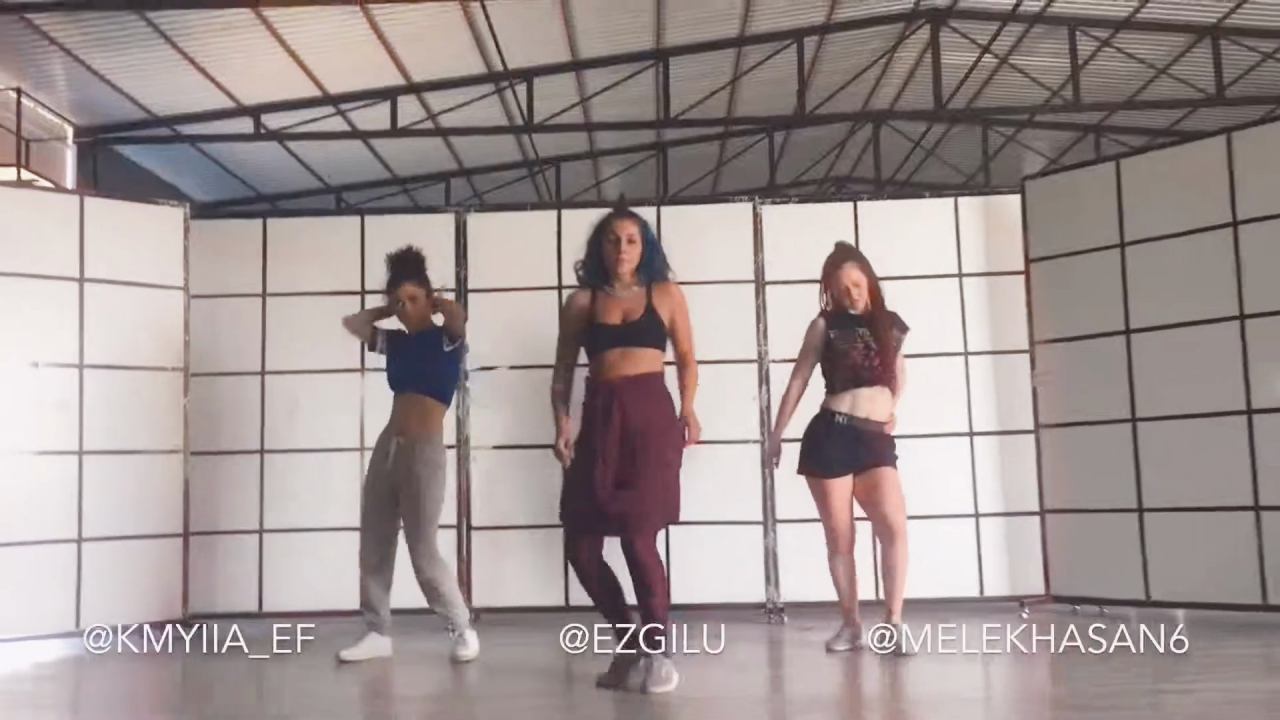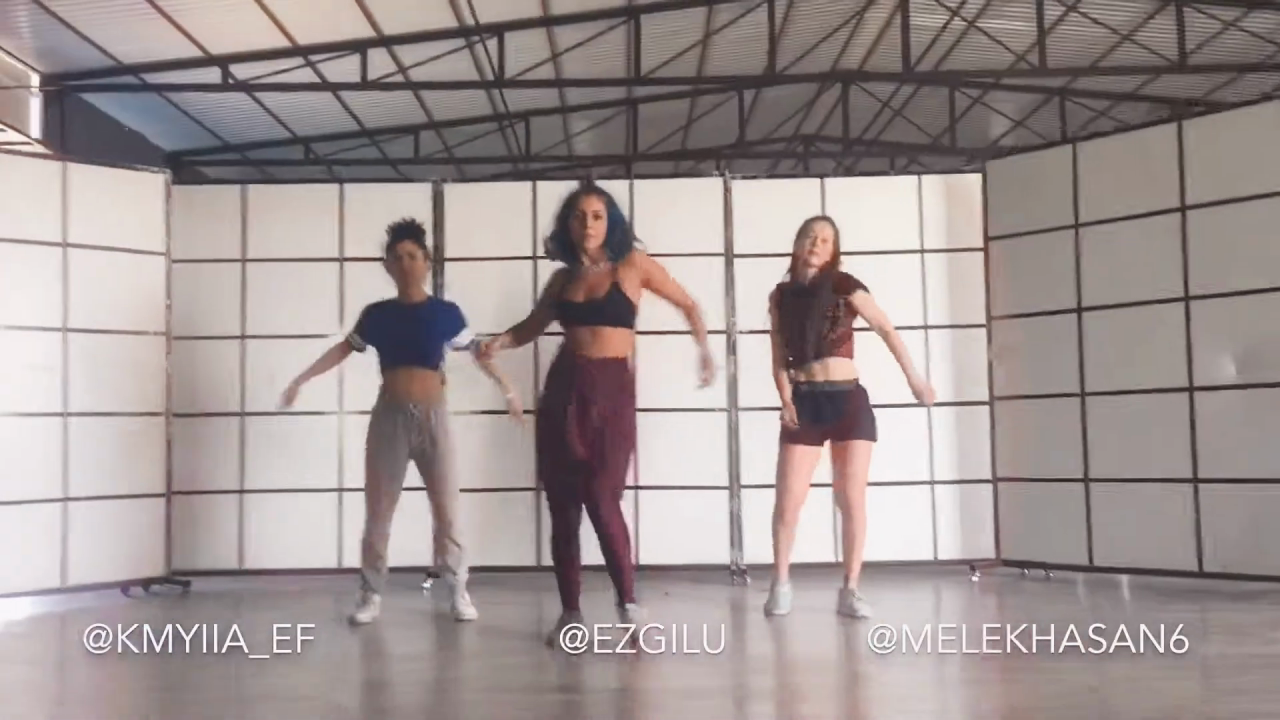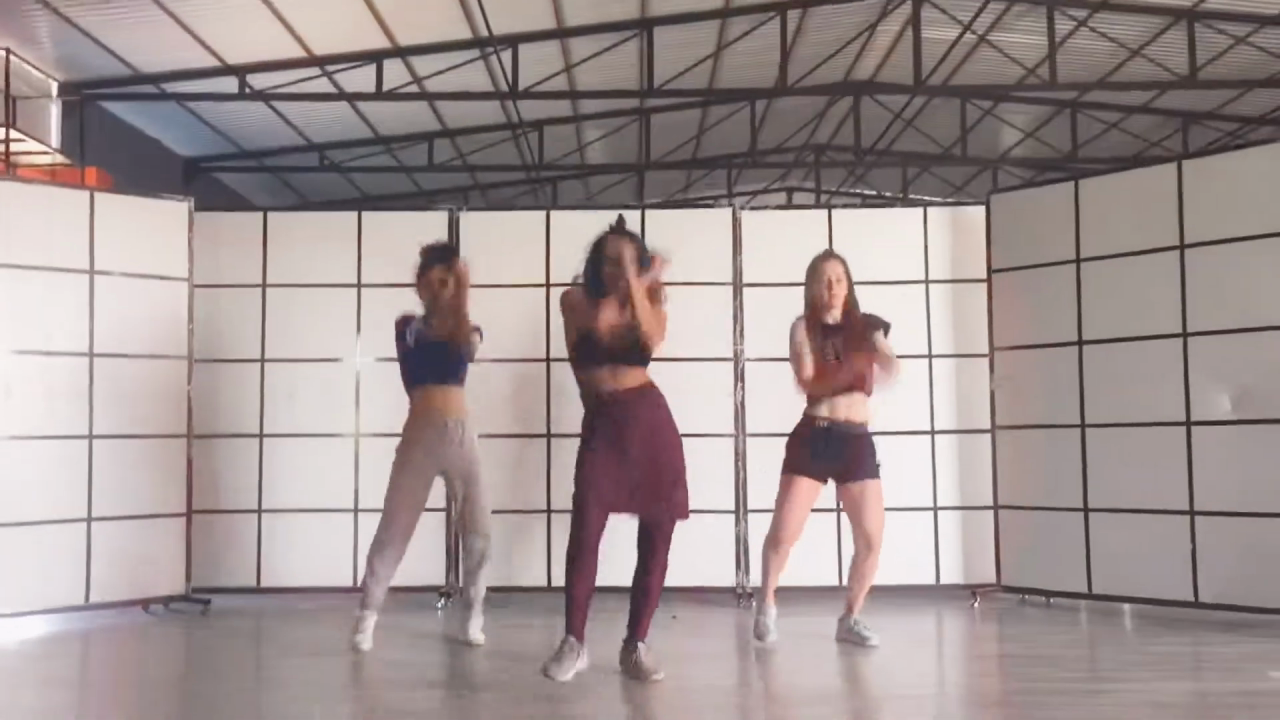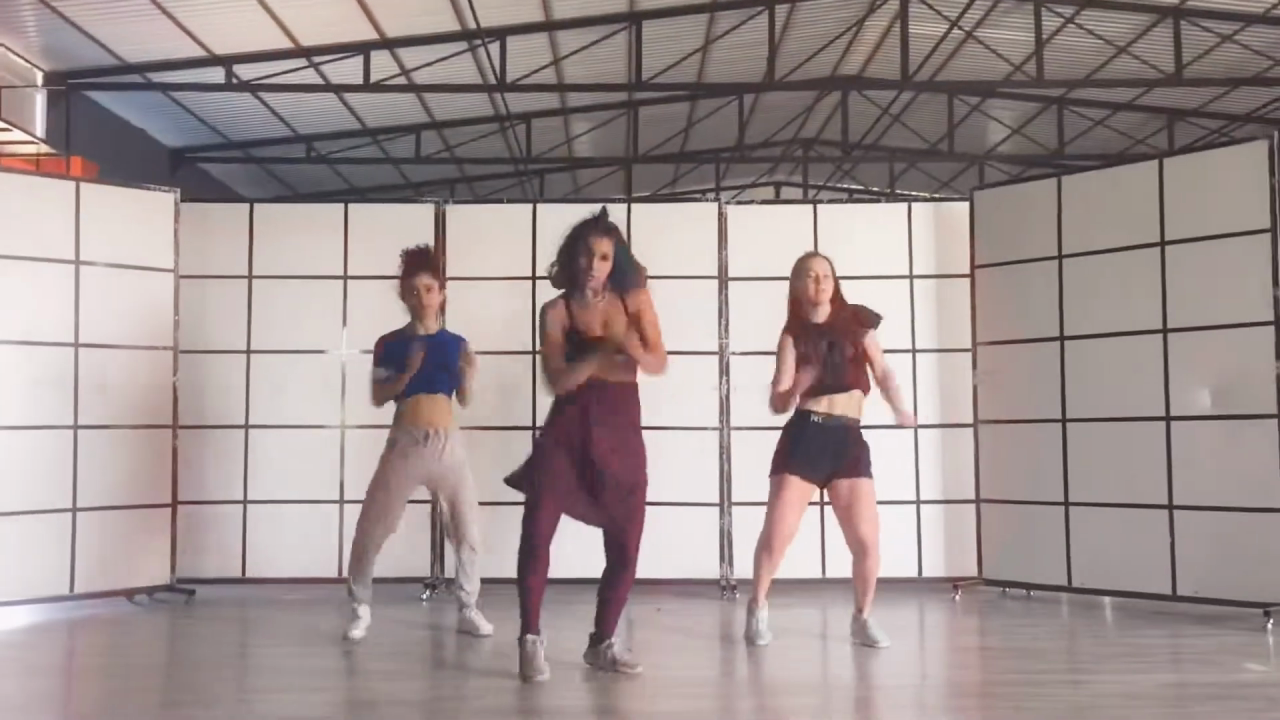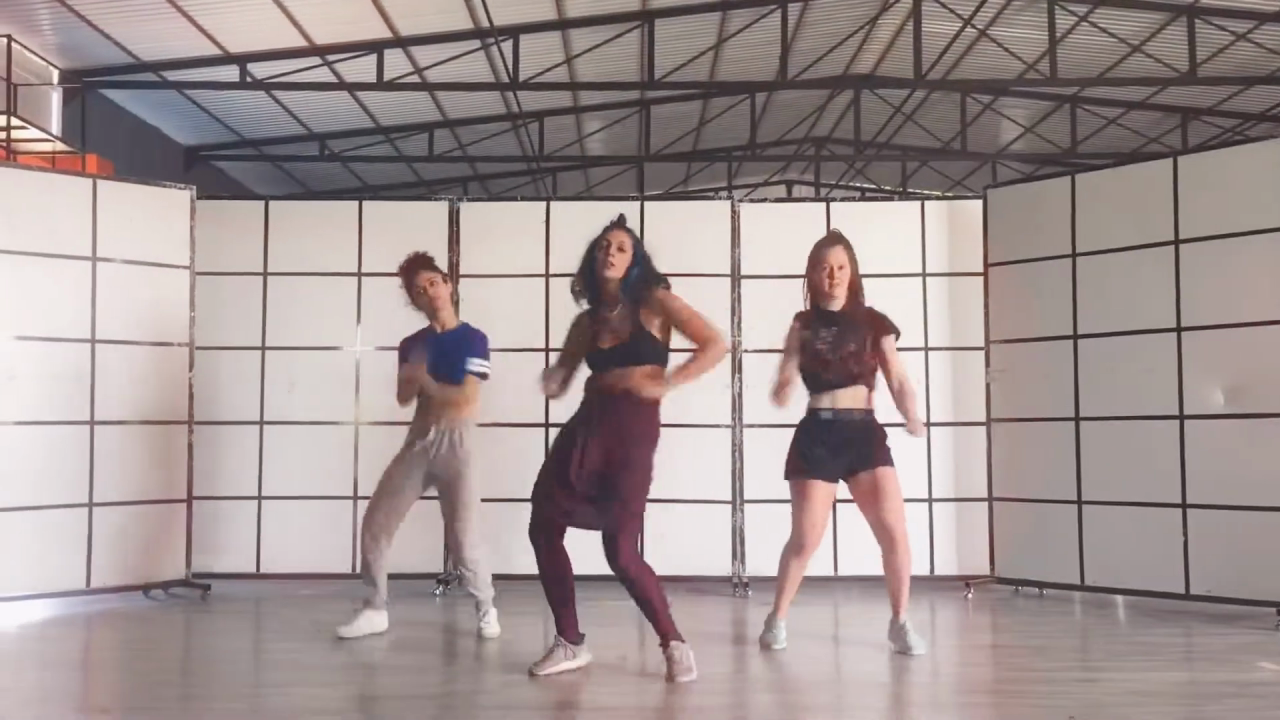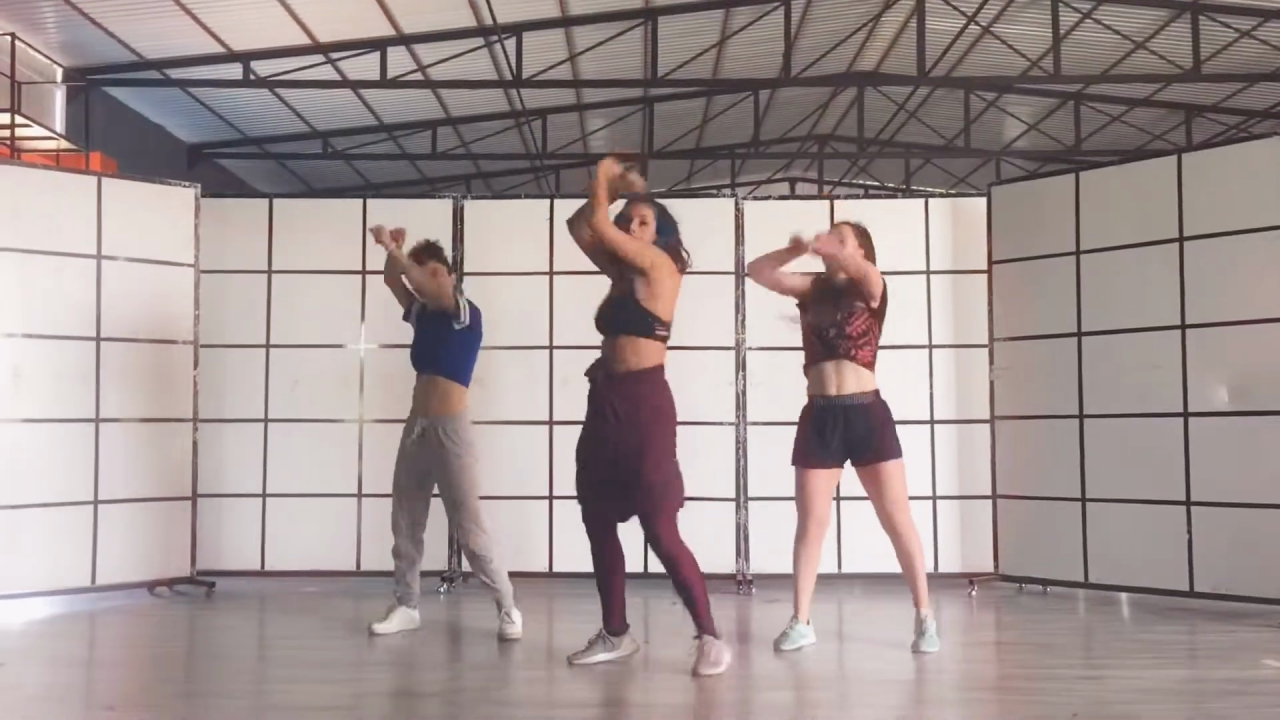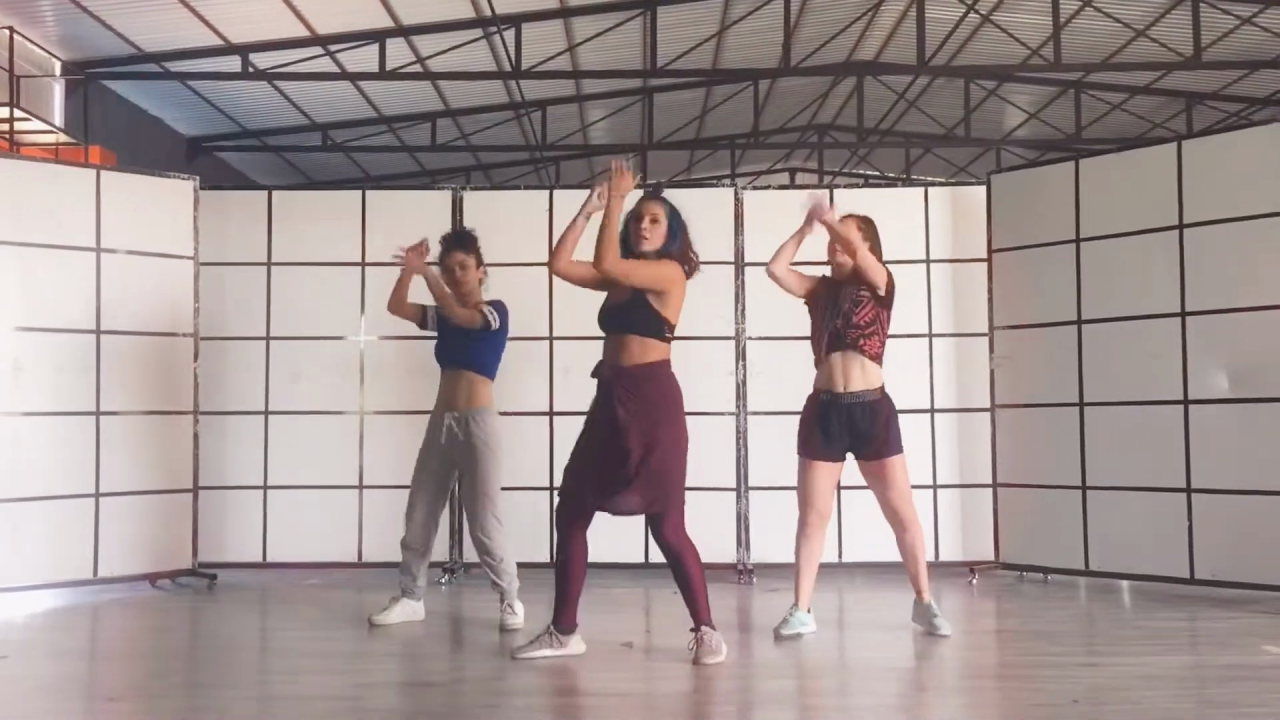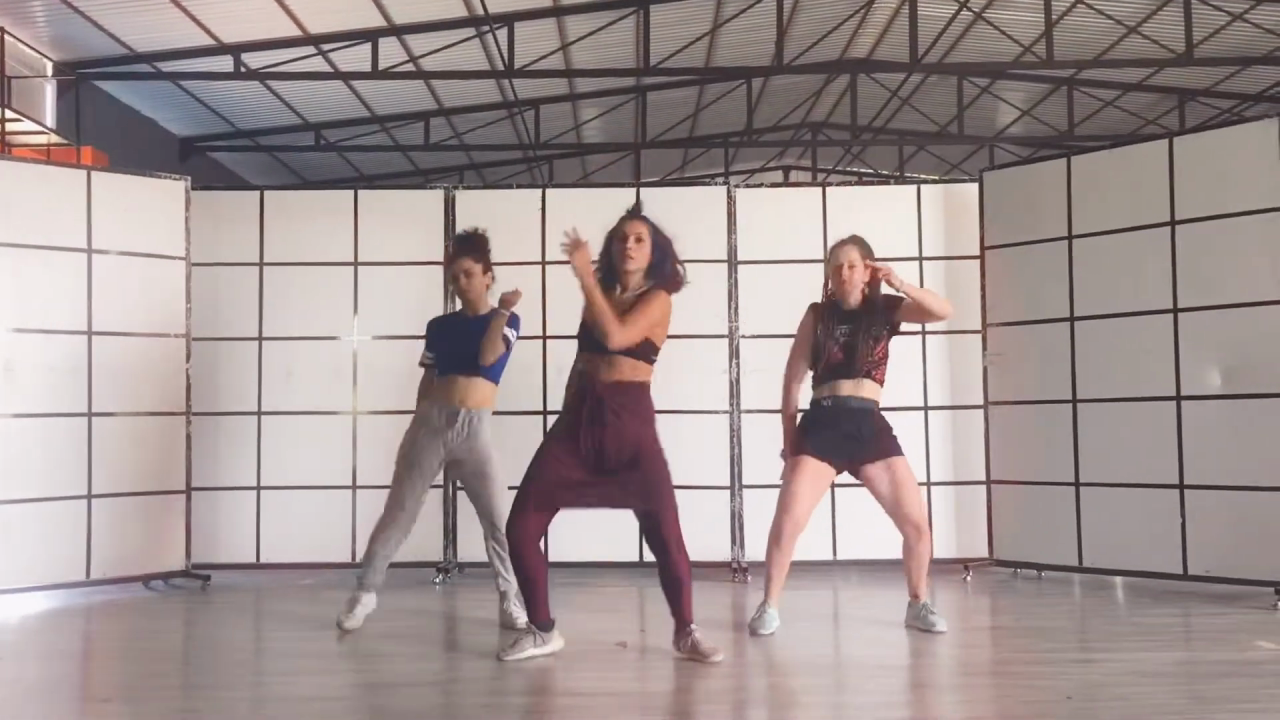
dt=0.5s
person 1, frame 1
left shoulder: (665, 294)
right shoulder: (581, 302)
left elbow: (687, 358)
right elbow: (563, 372)
left wrist: (687, 410)
right wrist: (562, 428)
left hip: (651, 414)
right hip: (598, 419)
left knee: (639, 539)
right knee: (580, 547)
left ankle: (657, 653)
right ankle: (628, 644)
person 1, frame 2
left shoulder: (632, 264)
right shoulder: (561, 279)
left elbow: (688, 304)
right elbow: (531, 326)
left wrist: (706, 350)
right wrist: (495, 341)
left hip: (611, 392)
right hip: (561, 393)
left knee: (602, 503)
right knee: (564, 511)
left ankle: (629, 609)
right ankle: (571, 614)
person 1, frame 3
left shoulder: (652, 308)
right shoulder: (576, 302)
left elbow: (649, 338)
right elbow: (594, 332)
left wrist: (639, 293)
right wrist: (624, 283)
left hip: (650, 423)
right hip: (603, 427)
left knee: (656, 541)
right knee: (585, 527)
left ankle: (635, 646)
right ankle: (574, 642)
person 1, frame 4
left shoulder: (633, 300)
right shoulder: (556, 310)
left elbow: (657, 359)
right elbow: (560, 379)
left wrist: (627, 344)
right wrist: (609, 351)
left hip: (620, 428)
right hip: (569, 427)
left knee: (625, 547)
right knee: (539, 525)
left ankle: (602, 644)
right ankle: (530, 638)
person 1, frame 5
left shoulder: (656, 301)
right shoulder: (587, 321)
left elbow: (715, 344)
right elbow: (561, 379)
left wrist: (668, 381)
right wrist: (551, 380)
left hip: (633, 430)
right hip: (582, 431)
left knee: (621, 553)
right knee: (543, 534)
left ankle: (674, 643)
right ankle: (570, 642)
person 1, frame 6
left shoulder: (661, 267)
right shoulder: (624, 274)
left elbow: (599, 225)
right elbow: (582, 228)
left wrist: (603, 176)
right wrist: (612, 184)
left hip: (645, 406)
right hip: (606, 406)
left knee: (661, 534)
right knee: (598, 524)
left ankle: (710, 638)
right ankle: (616, 633)
person 1, frame 7
left shoulder: (669, 273)
right shoulder: (621, 280)
left elbow: (604, 263)
right elbow: (559, 264)
left wrist: (616, 199)
right wrist: (590, 205)
left hip: (653, 403)
right hip: (609, 406)
left knee: (667, 526)
right knee: (570, 516)
left ankle: (706, 630)
right ankle: (564, 631)
person 1, frame 8
left shoulder: (657, 298)
right shoulder: (597, 298)
left elbow: (613, 336)
left wrist: (586, 273)
left hip: (630, 424)
right hip: (576, 424)
left knee: (666, 538)
right knee: (520, 530)
left ankle: (686, 631)
right ankle: (542, 630)
person 2, frame 1
left shoulder: (890, 323)
right shoulder: (824, 325)
right elbow: (798, 381)
left wrist: (892, 410)
right wrist: (776, 435)
left hip: (875, 440)
right hip: (831, 435)
left knee: (894, 528)
right knee: (840, 538)
left ankle: (893, 624)
right ankle: (852, 623)
person 2, frame 2
left shoulder: (845, 287)
right shoulder: (780, 297)
left elbow: (887, 329)
right elbow: (779, 359)
left wrist: (914, 378)
right wrist: (786, 401)
left hip: (849, 402)
right hip: (805, 404)
left knee: (853, 502)
right knee: (787, 501)
left ankle: (849, 591)
right ankle: (781, 585)
person 2, frame 3
left shoulder: (866, 327)
right shoulder: (803, 327)
left elbow: (888, 365)
right elbow: (807, 382)
left wrist: (882, 360)
right wrist: (848, 370)
left hip: (855, 443)
right hip: (813, 438)
left knee: (871, 537)
right knee: (783, 533)
left ankle: (850, 619)
right ankle: (767, 606)
person 2, frame 4
left shoulder: (856, 321)
right shoulder: (792, 335)
left elbow: (883, 370)
right elbow: (778, 403)
left wrist: (901, 409)
right wrist: (798, 387)
left hip: (848, 440)
right hip: (804, 437)
left knee: (866, 541)
right knee: (776, 535)
left ankle: (861, 617)
right ankle: (757, 611)
person 2, frame 5
left shoulder: (874, 322)
right shoulder: (802, 325)
left elbow: (900, 381)
right elbow: (781, 393)
left wrist: (911, 416)
right wrist: (784, 382)
left hip: (863, 433)
right hip: (816, 435)
left knee: (894, 533)
right knee: (806, 538)
left ankle: (900, 622)
right ankle: (778, 617)
person 2, frame 6
left shoulder: (872, 291)
right shoulder: (815, 288)
left elbow: (866, 272)
right elbow: (757, 271)
left wrist: (826, 245)
right wrist: (798, 247)
left hip: (868, 413)
right hip: (820, 417)
left knee: (899, 521)
right knee: (811, 524)
left ankle: (924, 618)
right ankle: (801, 621)
person 2, frame 7
left shoulder: (879, 282)
right shoulder: (820, 289)
left elbow: (856, 253)
right elbow: (774, 268)
left wrist: (827, 218)
right wrist: (808, 226)
left hip: (871, 408)
right hip: (824, 409)
left knee: (902, 513)
right knee: (813, 514)
left ankle: (924, 602)
right ankle: (801, 610)
person 2, frame 8
left shoulder: (885, 310)
right shoulder: (816, 316)
left elbow: (942, 310)
right elbow: (792, 379)
left wrist: (898, 283)
right wrist: (788, 441)
left hip: (870, 426)
right hip: (823, 424)
left knee: (916, 522)
right knee: (788, 521)
left ankle: (918, 604)
right ankle: (769, 606)
person 3, frame 1
left shoulder: (448, 340)
right shoulder: (397, 342)
left elbow: (457, 313)
right elbow: (353, 323)
left wrist: (432, 304)
right wrist: (394, 308)
left hip: (425, 451)
right hip: (387, 447)
left knee: (422, 547)
right knee: (374, 546)
left ankle: (464, 629)
right ankle: (377, 633)
person 3, frame 2
left shoulder: (445, 312)
right shoulder: (377, 314)
left elbow: (476, 350)
right elbow: (344, 349)
left wrist: (506, 389)
right wrist: (301, 380)
left hip: (432, 417)
right hip: (389, 417)
left knee: (446, 508)
right knee: (379, 509)
left ankle: (459, 591)
right ankle: (371, 593)
person 3, frame 3
left shoulder: (466, 329)
right shoulder: (408, 327)
left elbow: (468, 346)
right elbow: (442, 326)
left wrist: (461, 286)
left hip: (461, 435)
right hip: (421, 436)
left knee: (478, 528)
right knee: (395, 526)
left ankle: (472, 613)
right ankle: (369, 612)
person 3, frame 4
left shoulder: (456, 344)
right shoulder: (390, 344)
left elbow: (465, 394)
right elbow: (381, 396)
left wrist: (467, 371)
right wrist: (409, 370)
left hip: (448, 445)
right hip: (405, 446)
left knee: (467, 532)
right knee: (371, 529)
left ankle: (468, 609)
right ankle: (360, 605)
person 3, frame 5
left shoulder: (473, 339)
right shoulder: (412, 345)
left elbow: (468, 398)
right elbow: (404, 398)
left wrist: (428, 383)
right wrist: (411, 379)
left hip: (454, 442)
right hip: (417, 440)
left knee: (462, 537)
right knee: (376, 525)
left ankle: (486, 609)
right ankle: (375, 609)
person 3, frame 6
left shoulder: (467, 314)
right shoulder: (424, 317)
left elbow: (433, 288)
right elbow: (393, 280)
left wrist: (394, 248)
right wrist: (394, 248)
left hip: (450, 431)
right hip: (415, 430)
left knee: (468, 527)
right knee: (406, 523)
left ankle: (508, 608)
right ankle: (406, 606)
person 3, frame 7
left shoulder: (495, 311)
right shoulder: (444, 316)
left elbow: (457, 312)
right elbow: (396, 306)
left wrist: (423, 270)
right wrist: (412, 266)
left hip: (476, 424)
right hip: (440, 423)
left knee: (484, 519)
right knee: (419, 514)
left ankle: (510, 599)
right ankle: (411, 598)
person 3, frame 8
left shoulder: (502, 323)
right shoulder: (440, 326)
left elbow: (487, 357)
right elbow: (427, 379)
left wrist: (503, 311)
right wrist: (419, 425)
left hip: (474, 431)
right hip: (431, 422)
left knee: (498, 519)
right knee: (400, 511)
left ankle: (511, 600)
right ankle: (365, 592)
